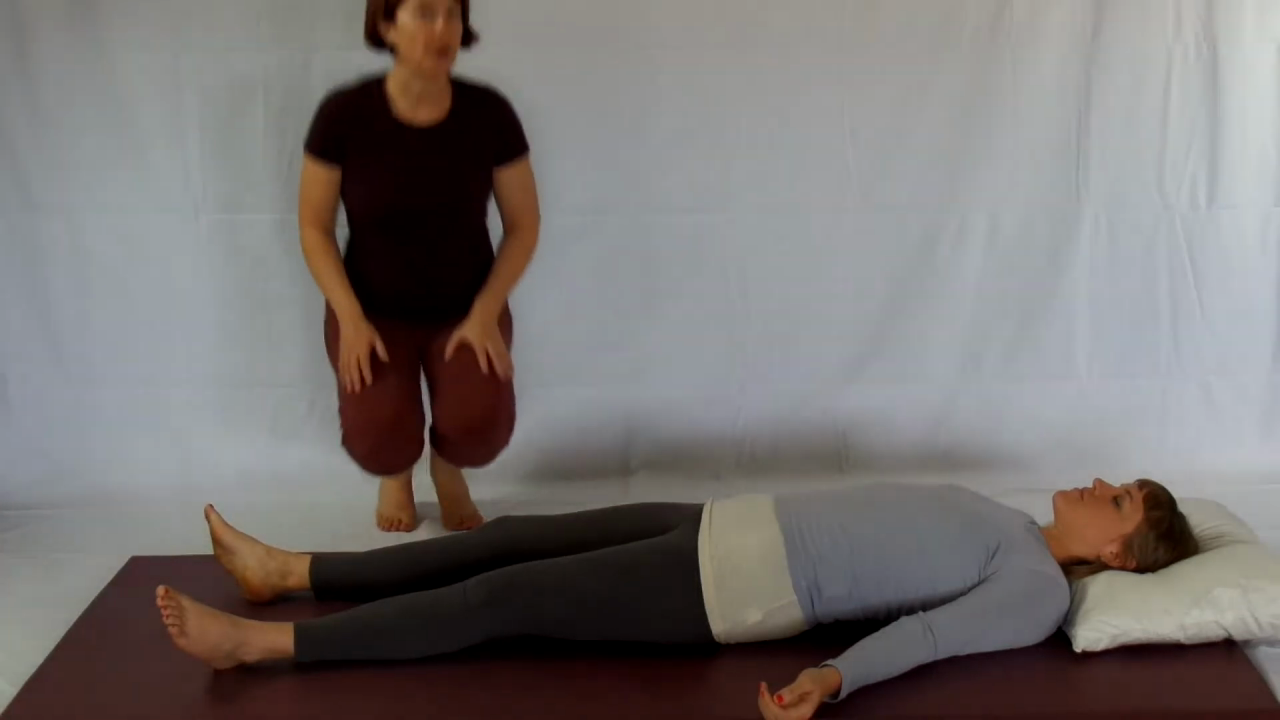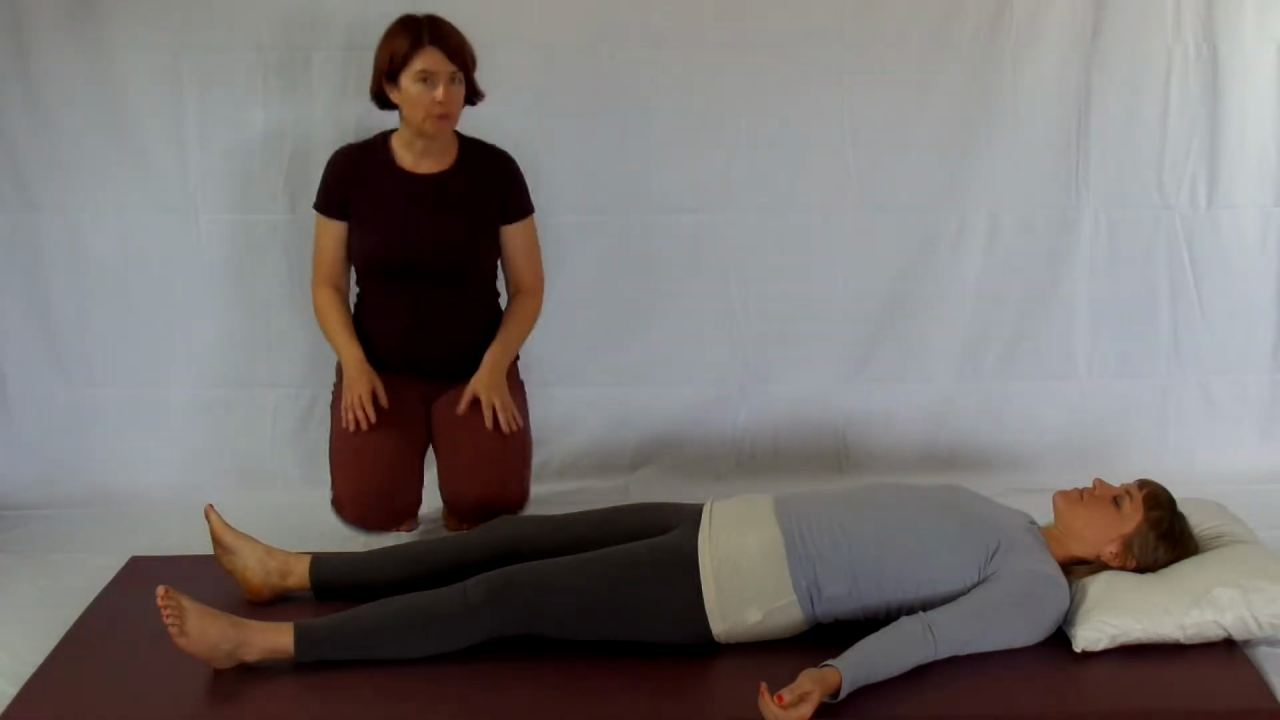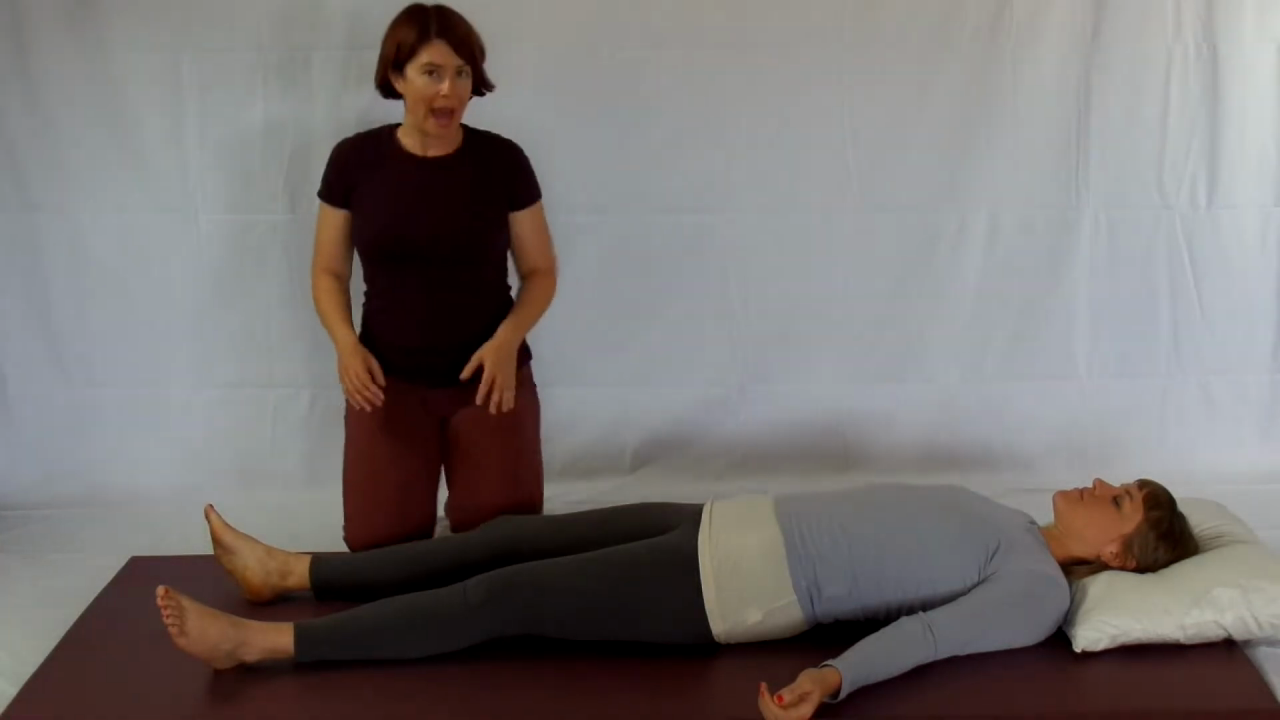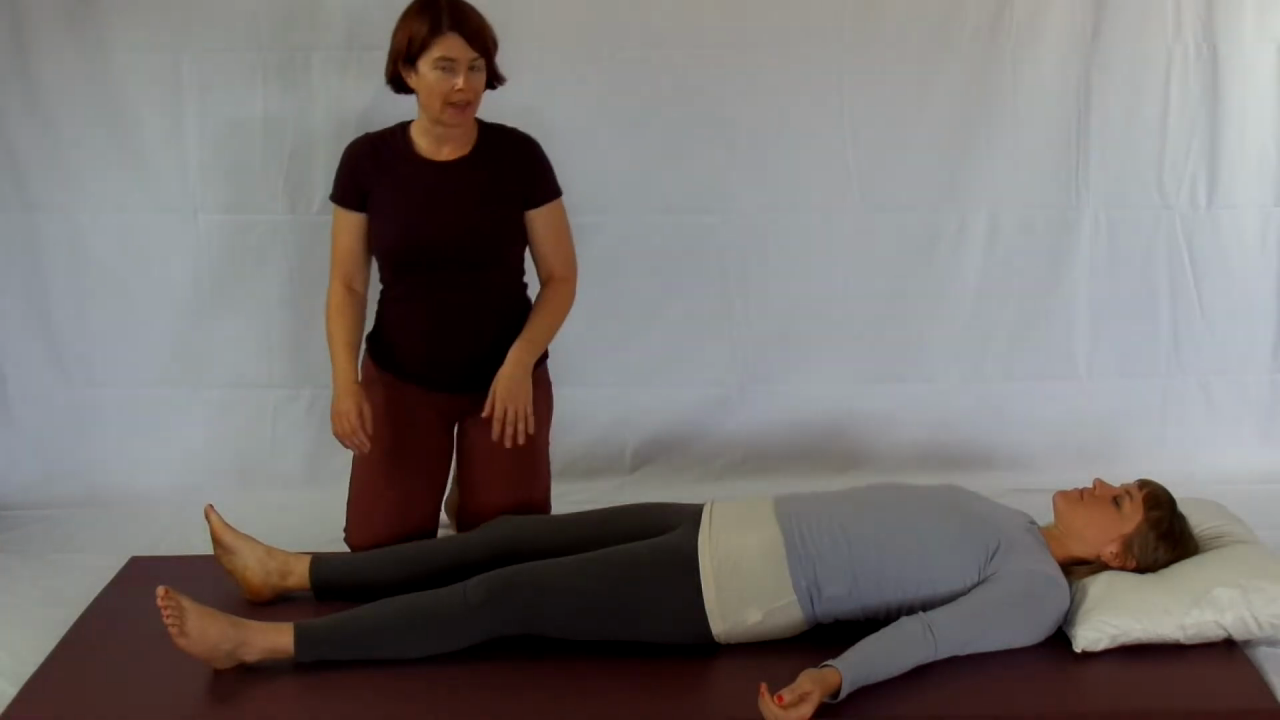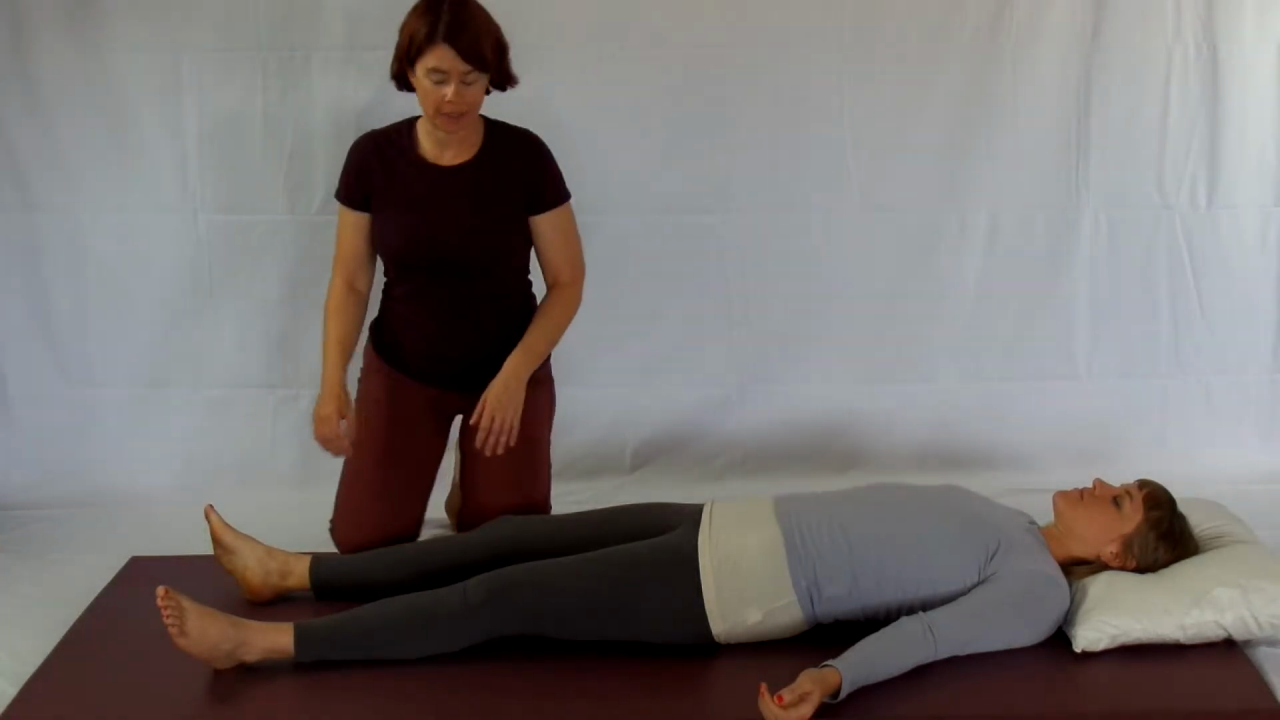
dt=0.2s
person 1, frame 1
left shoulder: (1038, 593)
right shoulder: (1010, 530)
left elbow: (928, 631)
left hip: (740, 590)
right hip: (733, 526)
left knee: (503, 600)
right knee: (510, 542)
right ankle: (287, 569)
person 1, frame 2
left shoulder: (1038, 592)
right shoulder: (1009, 530)
left elbow: (929, 630)
left hip: (738, 589)
right hip: (735, 526)
left knee: (503, 598)
right knee: (511, 537)
right ankle: (288, 569)
person 1, frame 3
left shoulder: (1039, 592)
right shoulder: (1012, 529)
left elbow: (929, 632)
left hip: (738, 589)
right hip: (733, 526)
left knee: (502, 599)
right knee: (510, 539)
right ankle: (286, 570)
person 1, frame 4
left shoulder: (1038, 592)
right shoulder: (1013, 529)
left elbow: (929, 632)
left hip: (740, 591)
right hip: (732, 527)
left knee: (503, 600)
right knee: (511, 539)
right ankle: (287, 571)
person 1, frame 5
left shoulder: (1037, 593)
right shoulder: (1010, 529)
left elbow: (928, 631)
left hip: (740, 590)
right hip: (732, 526)
left knee: (501, 599)
right knee: (508, 539)
right ankle: (287, 569)
person 2, frame 1
left shoulder: (488, 113)
right shoulder: (345, 113)
left elbow: (525, 227)
right elbow: (313, 228)
left wrist: (484, 313)
right wrist: (351, 319)
left hip: (464, 307)
right hip: (377, 313)
left knee: (479, 425)
right knee: (377, 440)
left ankle: (448, 474)
right ankle: (397, 477)
person 2, frame 2
left shoulder: (494, 171)
right shoulder: (350, 170)
left elbow: (528, 288)
right elbow: (327, 284)
left wrist: (493, 367)
right wrist: (354, 364)
left hip: (471, 369)
right hip: (383, 370)
left knee: (489, 499)
right knee: (369, 506)
left ankle: (458, 497)
right ankle: (401, 476)
person 2, frame 3
left shoulder: (502, 161)
right shoulder: (355, 160)
left elbow: (540, 272)
right elbow: (327, 272)
left wrist: (506, 340)
right wrist: (347, 345)
left hip: (484, 372)
right hip: (392, 378)
right knee: (380, 537)
left ankle: (465, 473)
right ankle: (417, 466)
person 2, frame 4
left shoulder: (518, 156)
right shoulder: (368, 160)
left elbow: (560, 278)
right elbow: (347, 283)
left wrist: (520, 362)
right wrist: (345, 380)
left hip: (500, 377)
right hip: (399, 379)
right knee: (379, 542)
left ankle: (472, 482)
right ankle: (422, 477)
person 2, frame 5
left shoulder: (524, 158)
right shoulder: (373, 157)
left elbow: (567, 283)
right elbow: (349, 282)
left wrist: (514, 375)
right wrist: (332, 382)
left hip: (503, 373)
right hip: (401, 371)
right knee: (364, 539)
left ankle: (470, 485)
right ankle: (414, 472)
